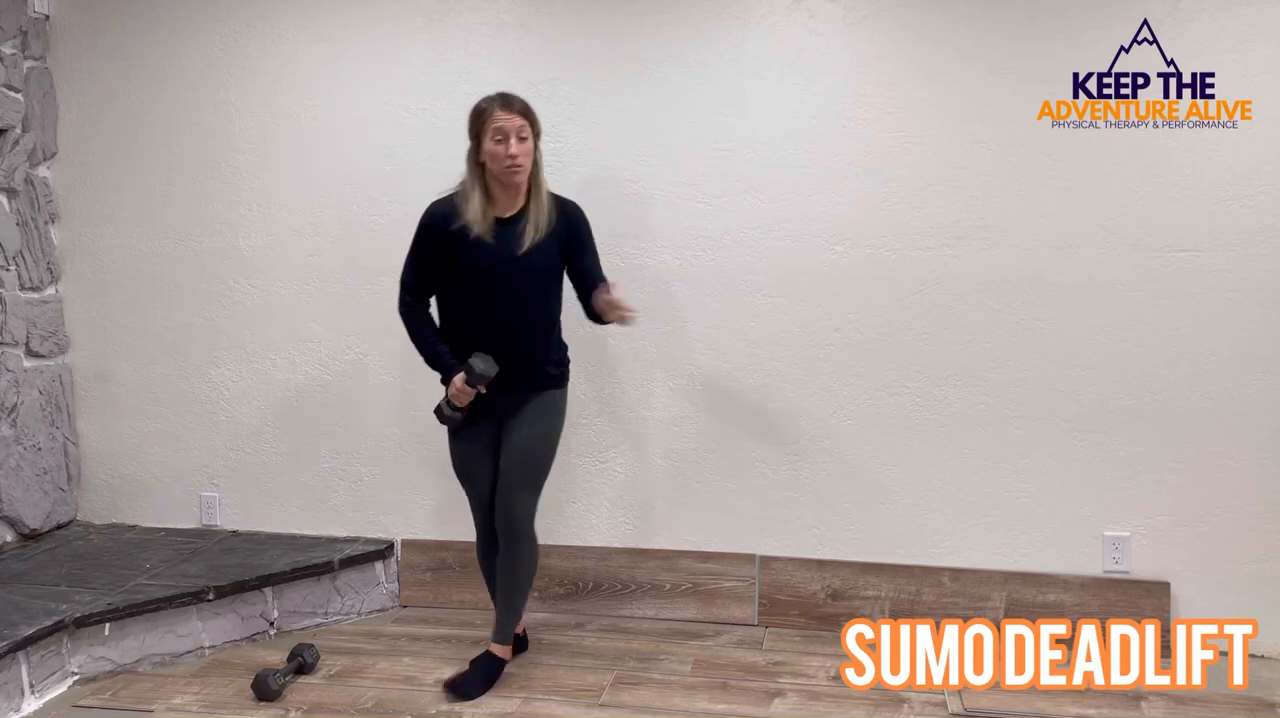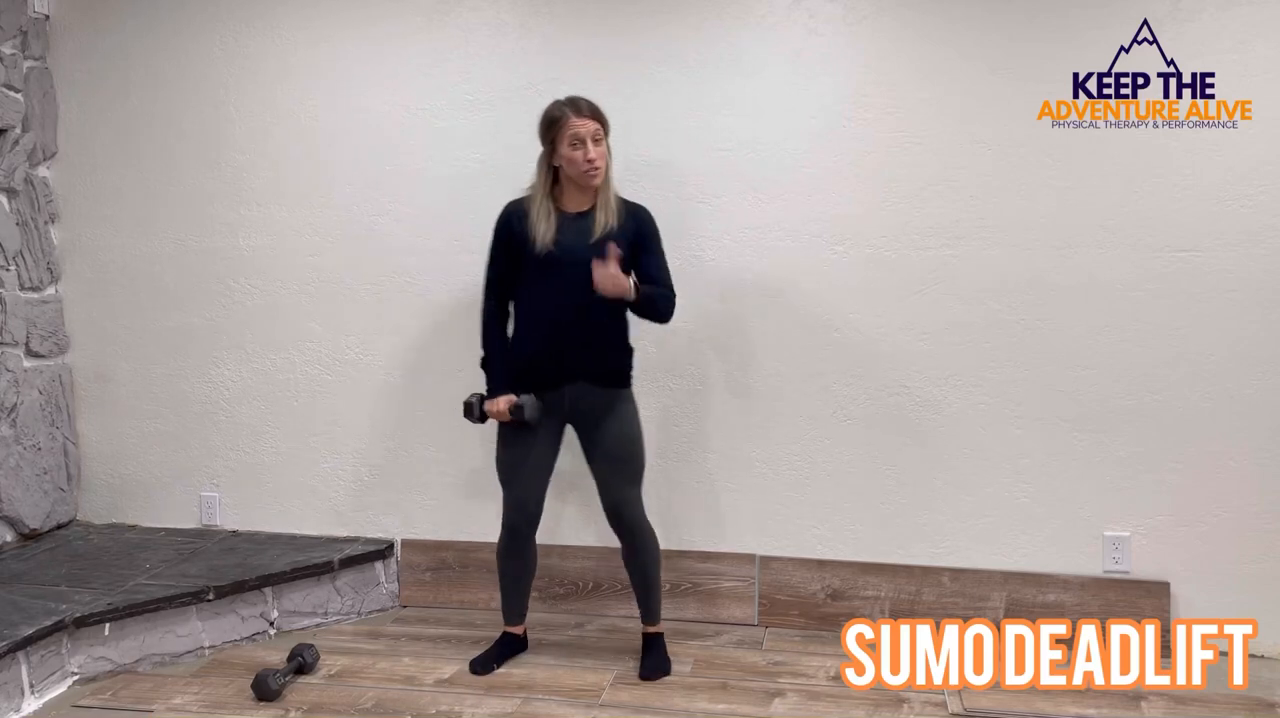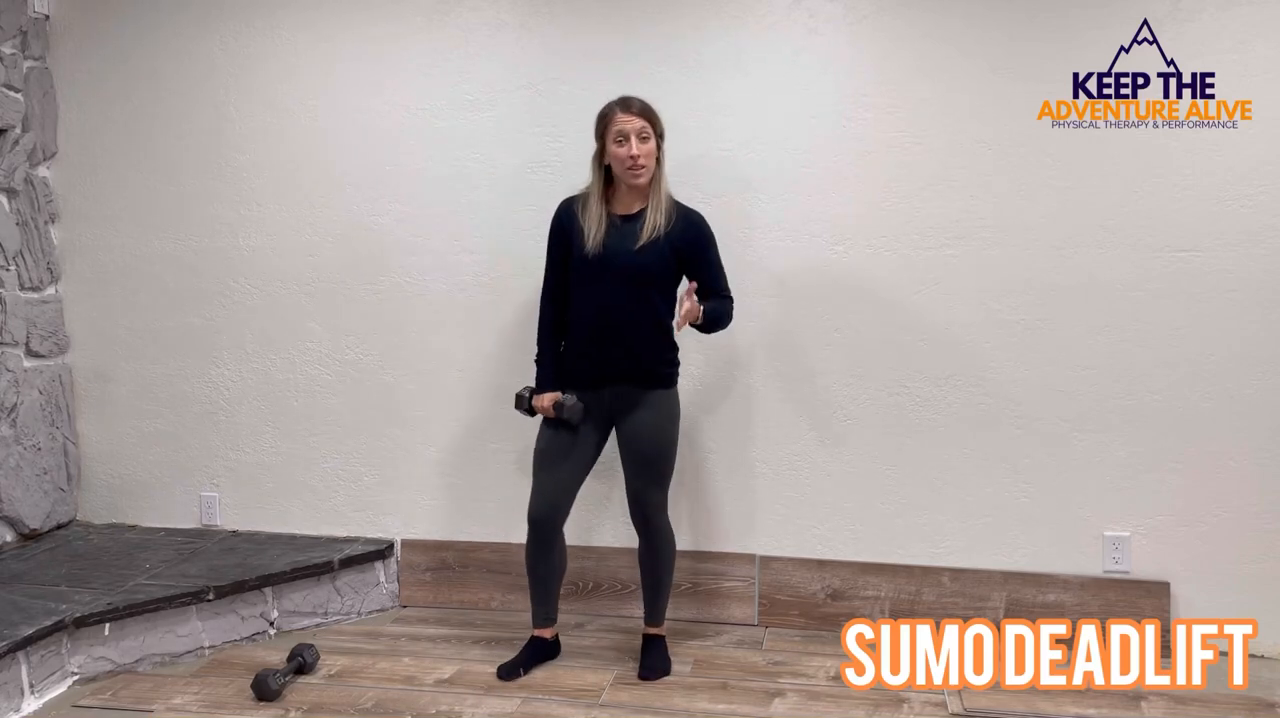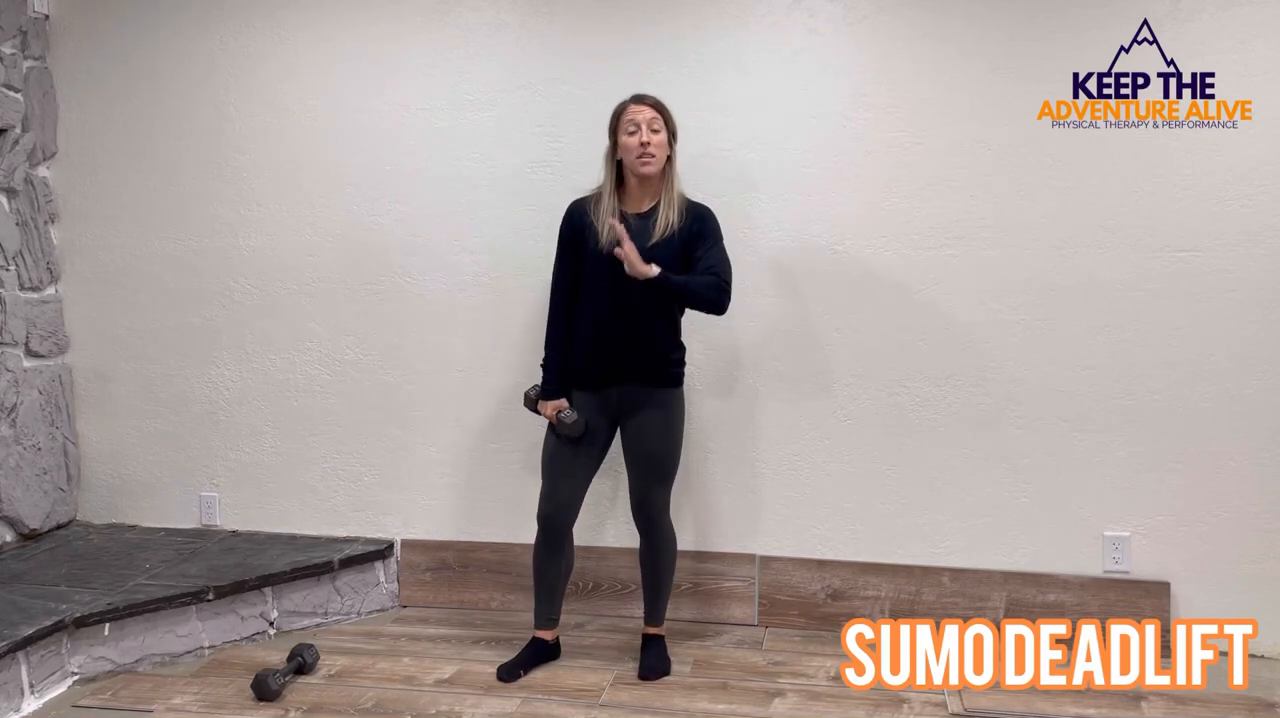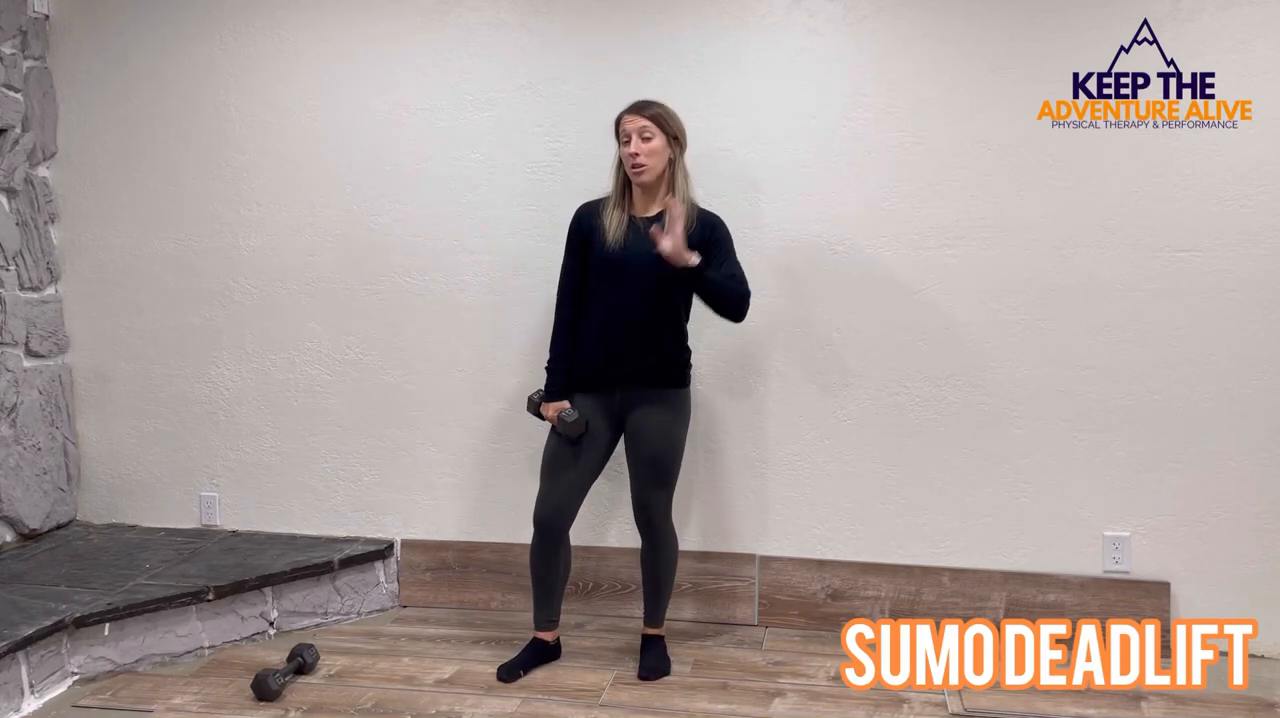
dt=0.4s
person 1, frame 1
left shoulder: (563, 218)
right shoulder: (445, 219)
left elbow: (590, 297)
right elbow: (412, 301)
left wrist: (608, 306)
right wrist: (447, 370)
left hip: (538, 392)
right hip: (474, 393)
left knee: (515, 517)
right knee: (487, 519)
left ankle: (498, 651)
right ankle: (512, 632)
person 1, frame 2
left shoulder: (632, 220)
right shoulder: (519, 219)
left elbow: (663, 305)
right elbow: (495, 306)
left wrist: (626, 289)
right wrist: (495, 384)
left hip: (606, 391)
right hip: (532, 390)
left knee: (627, 516)
right knee: (517, 518)
left ankle: (653, 631)
right ankle: (513, 631)
person 1, frame 3
left shoulder: (684, 224)
right shoulder: (572, 216)
left elbow: (723, 310)
right elbow: (553, 304)
left wrist: (696, 313)
right wrist: (546, 381)
left hip: (649, 391)
right hip: (578, 387)
left knee: (649, 515)
right knee: (544, 512)
left ankle: (654, 634)
right ankle: (543, 635)
person 1, frame 4
left shoulder: (694, 220)
right shoulder: (583, 215)
left elbow: (717, 295)
right elbow: (562, 304)
left wrist: (649, 271)
right wrist: (552, 386)
left hip: (655, 390)
right hip: (585, 388)
left knee: (651, 515)
right knee: (553, 514)
left ankle: (654, 634)
right ankle: (545, 637)
person 1, frame 5
left shoulder: (695, 230)
right shoulder: (591, 219)
left elbow: (736, 306)
right elbow: (567, 308)
left wrist: (686, 260)
right wrist: (555, 389)
left hip: (660, 393)
right hip: (589, 390)
left knee: (653, 517)
right knee: (550, 515)
left ankle: (654, 635)
right ankle: (544, 637)
